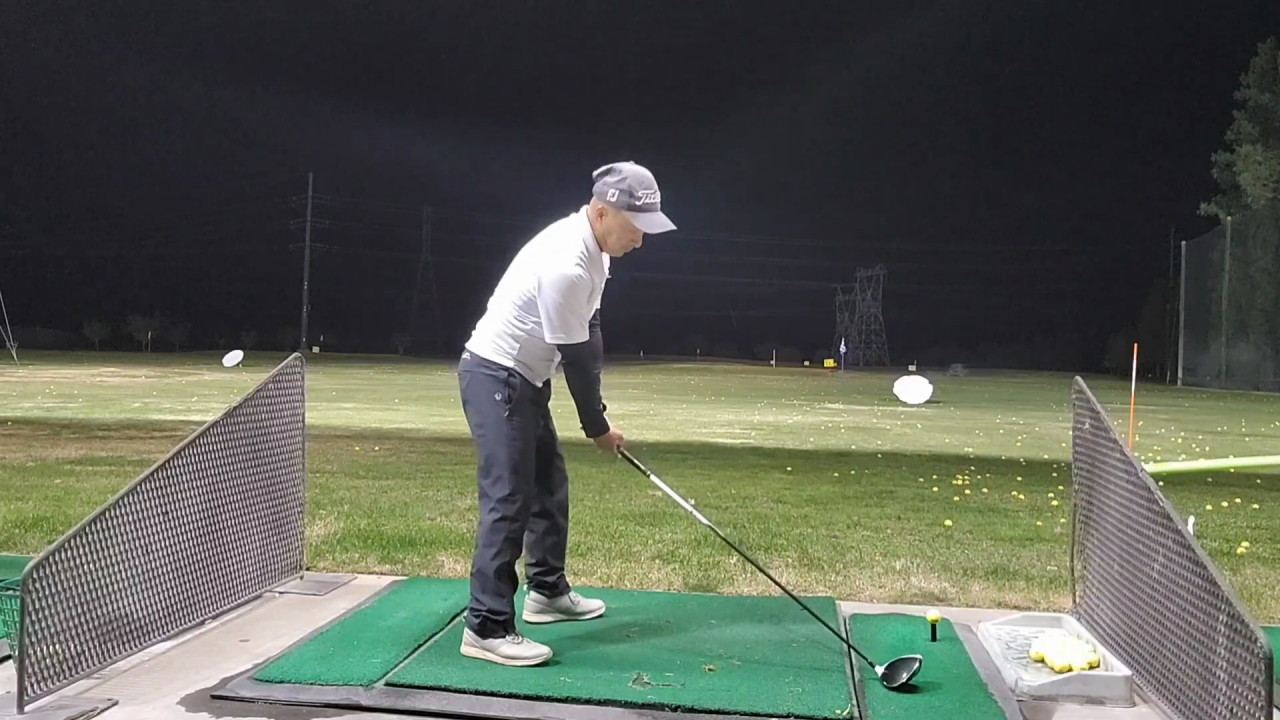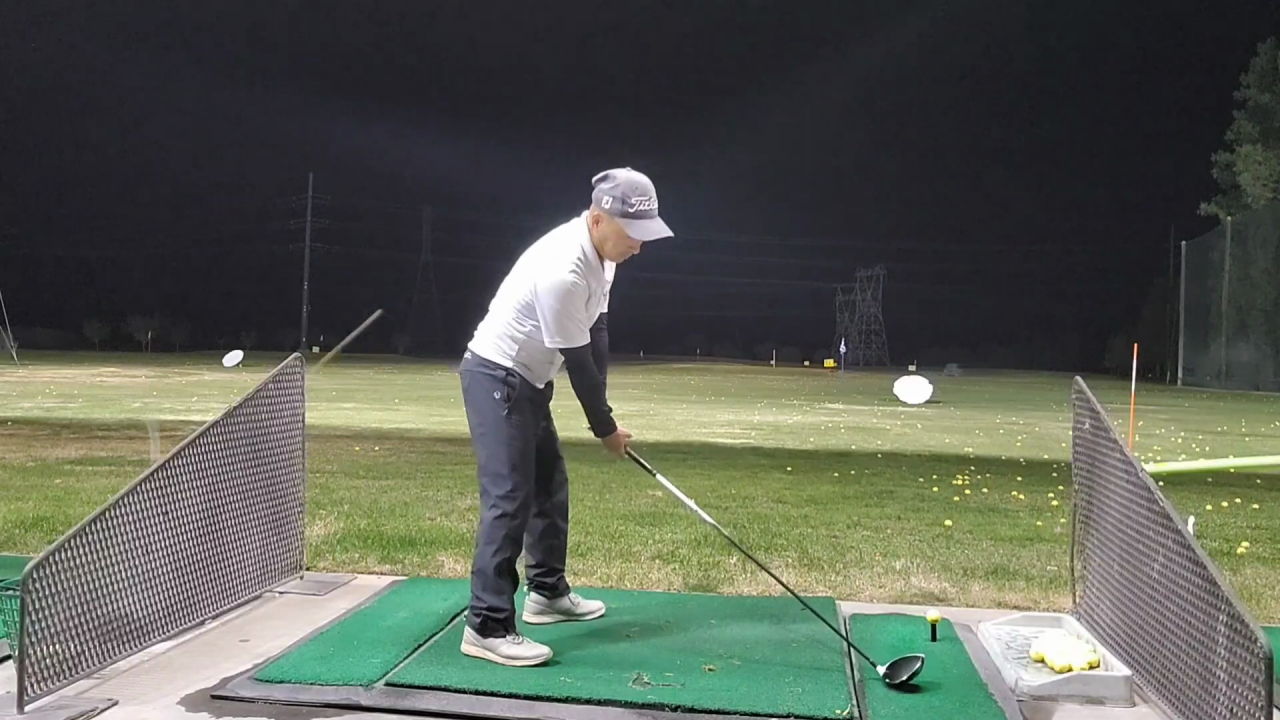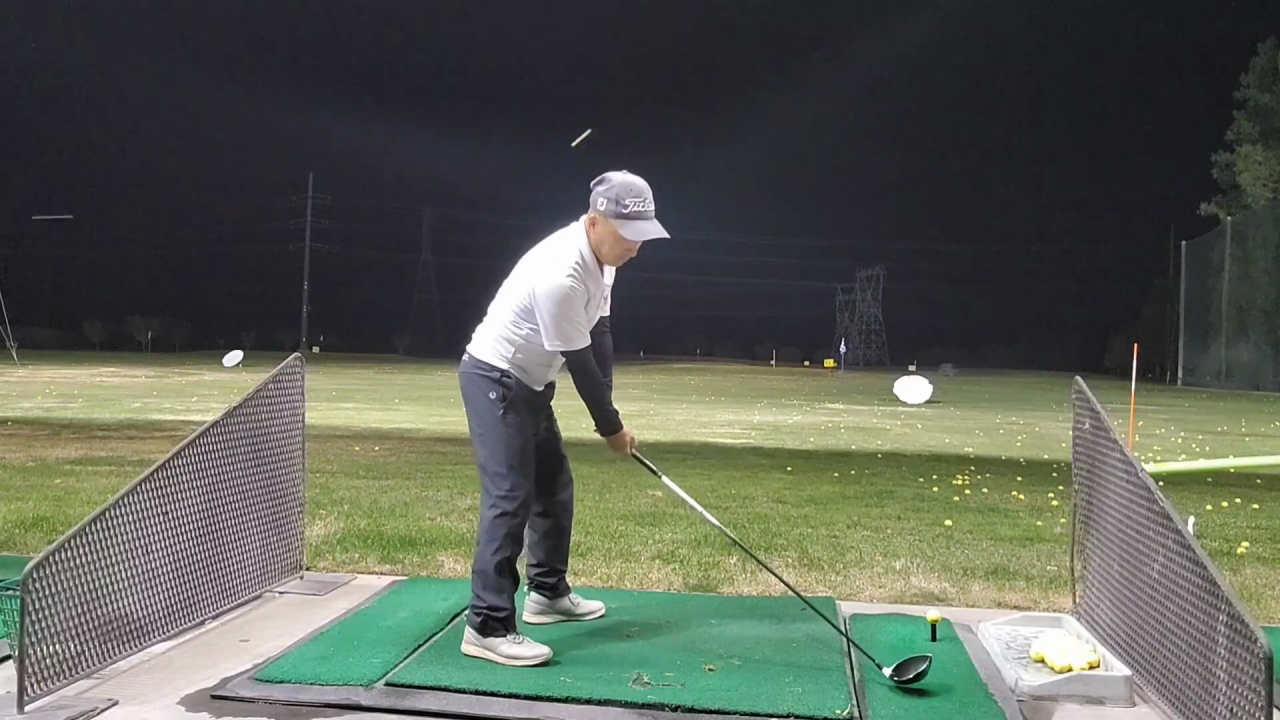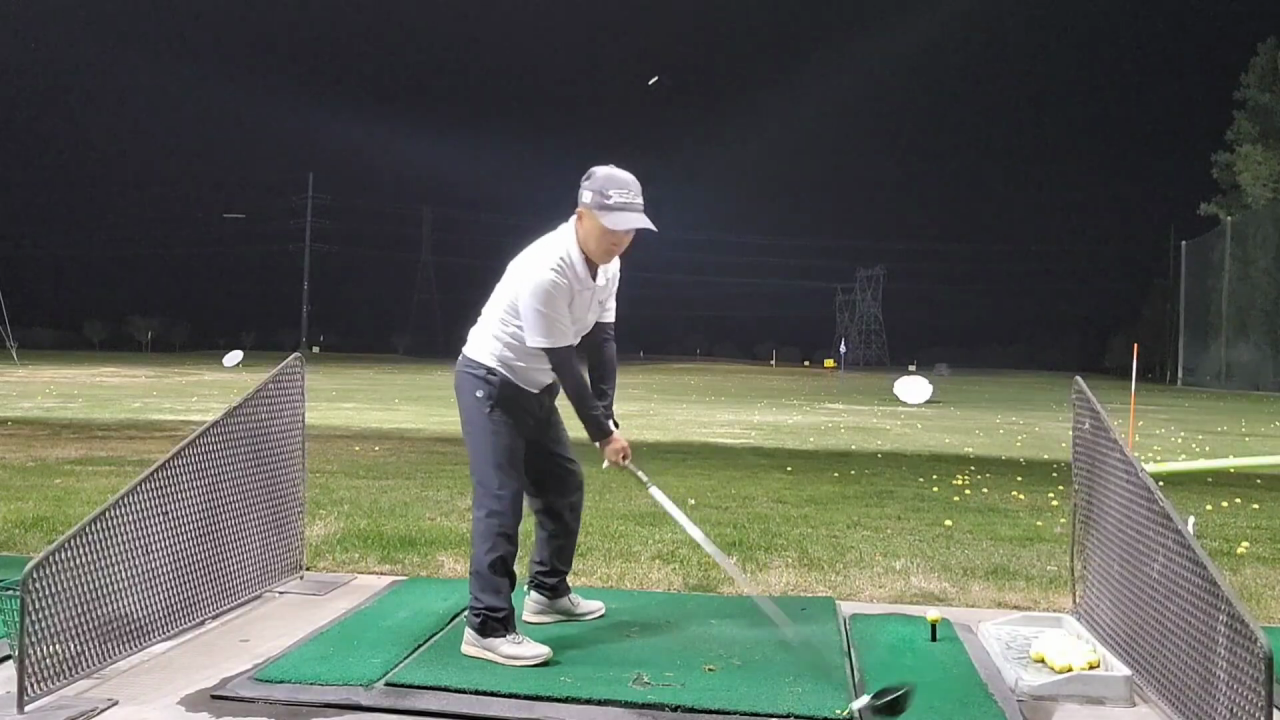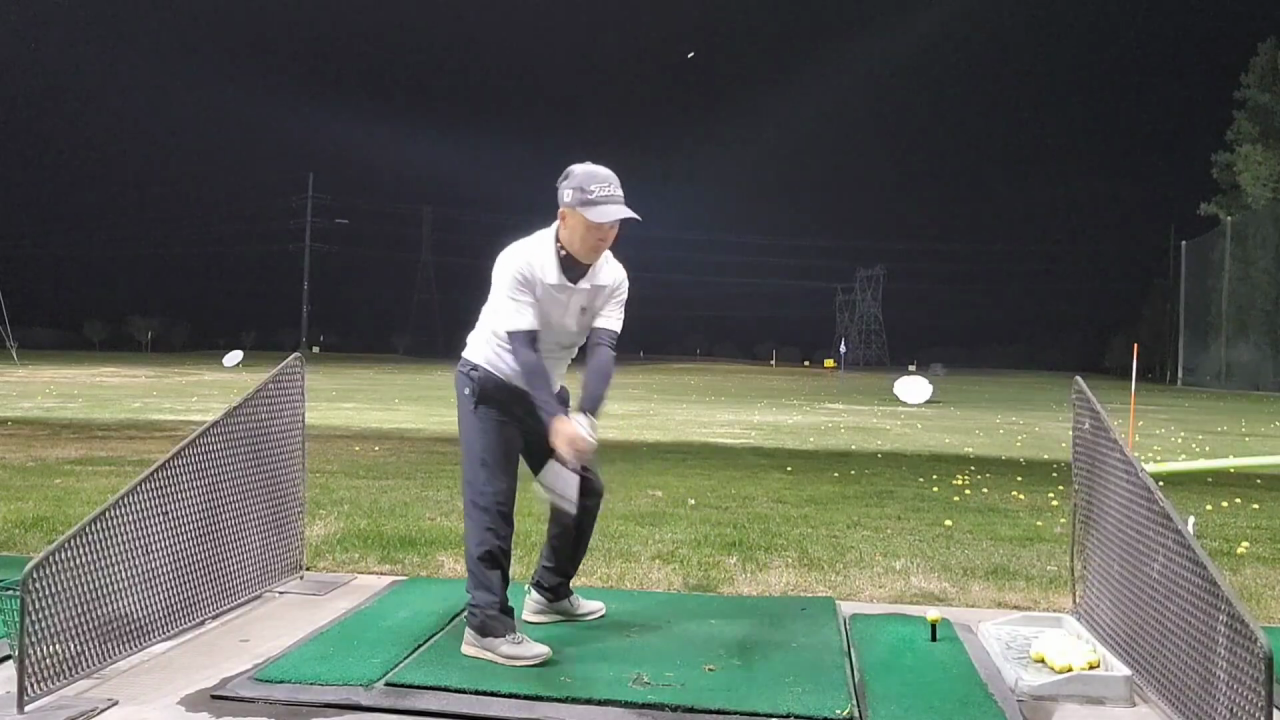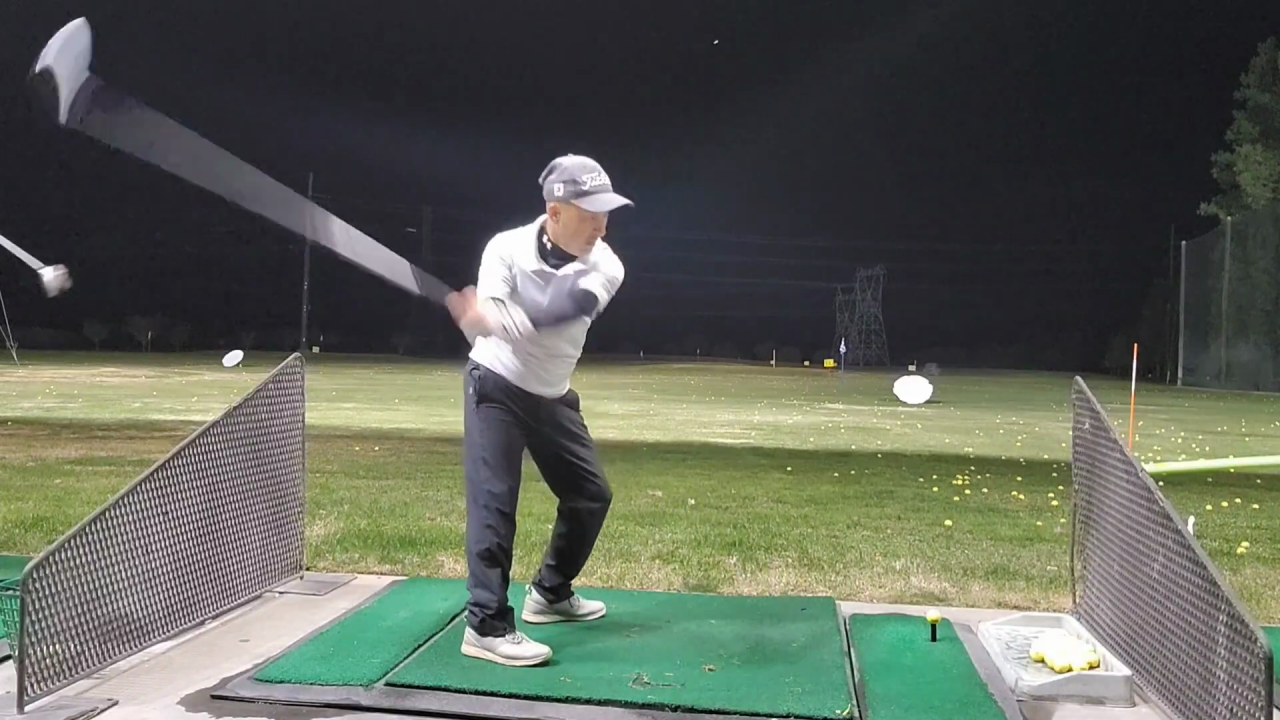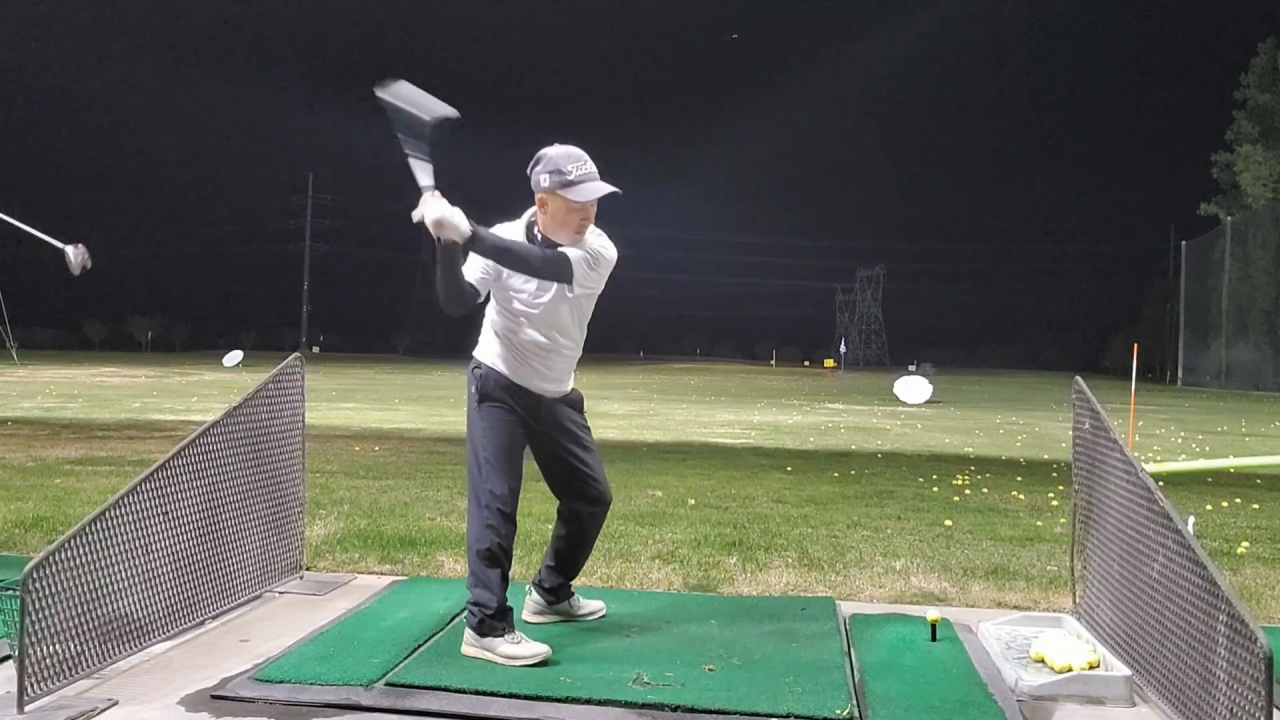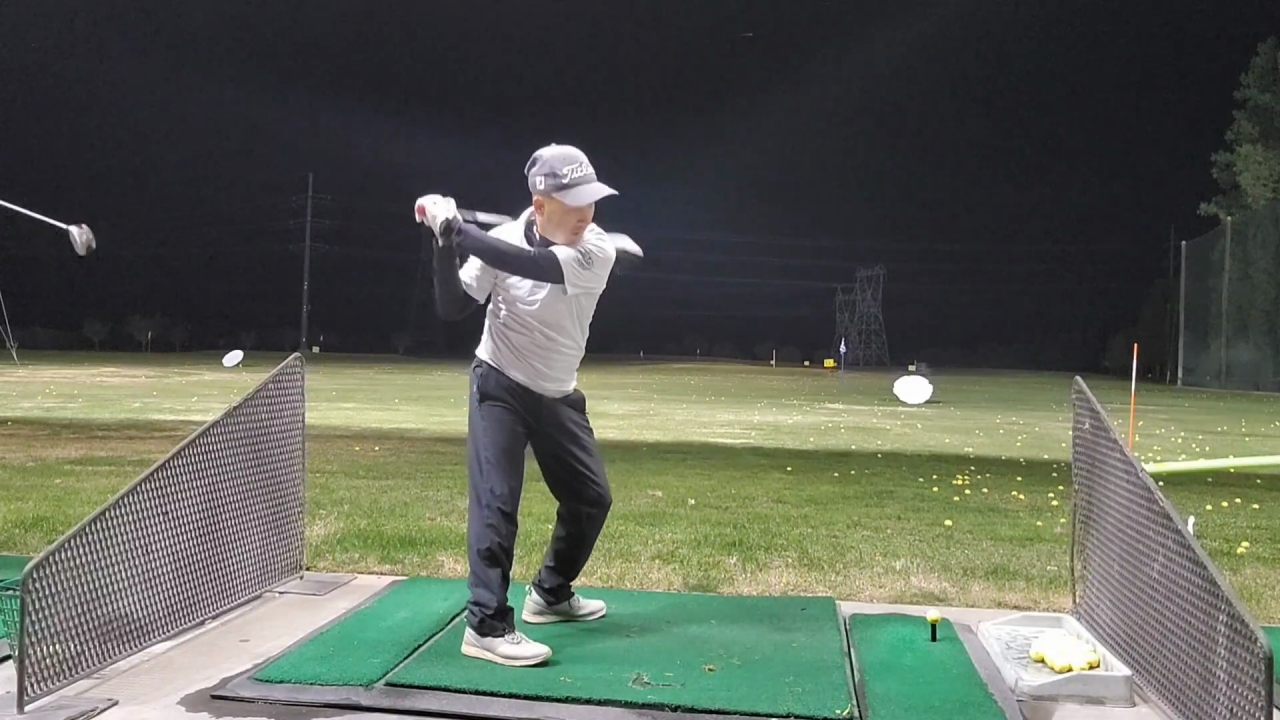
dt=0.2s
person 1, frame 1
left shoulder: (591, 246)
right shoulder: (566, 265)
left elbow: (589, 333)
right elbow: (573, 357)
left wrist: (598, 407)
right wrist: (597, 427)
left hip: (524, 377)
right hip: (496, 375)
left knee: (549, 483)
right knee: (508, 497)
left ankle: (547, 590)
right ankle: (486, 627)
person 1, frame 2
left shoulder: (597, 251)
right shoulder: (563, 271)
left elbow: (593, 337)
right elbow: (577, 360)
left wrist: (604, 412)
right wrist: (605, 427)
left hip: (526, 379)
right hip: (496, 376)
left knee: (549, 484)
right knee: (509, 496)
left ankle: (547, 591)
right ankle: (487, 626)
person 1, frame 3
left shoulder: (599, 256)
right shoulder: (560, 275)
left elbow: (597, 337)
right elbow: (578, 362)
left wrist: (610, 411)
right wrist: (610, 426)
left hip: (528, 382)
right hip: (495, 378)
left knee: (554, 484)
right knee: (509, 495)
left ankle: (548, 591)
right ankle: (488, 625)
person 1, frame 4
left shoulder: (605, 264)
right shoulder: (546, 271)
left elbow: (600, 343)
right elbow: (563, 363)
left wrist: (607, 416)
right wrist: (601, 433)
left hip: (532, 386)
right hip: (490, 380)
left knee: (563, 484)
right knee: (500, 497)
left ankle: (548, 591)
right ankle: (487, 626)
person 1, frame 5
left shoulder: (611, 275)
right shoulder: (520, 261)
left elbow: (601, 350)
right elbow: (524, 349)
left wrist: (583, 417)
right wrist: (556, 419)
left hip: (542, 392)
right hip: (490, 383)
left knee: (584, 488)
right knee: (492, 497)
left ankle: (549, 592)
right ankle: (486, 626)
person 1, frame 6
left shoulder: (605, 266)
right shoulder: (506, 249)
left elbow: (572, 308)
right elbow: (491, 318)
left wrist: (515, 318)
right wrist: (482, 312)
left hip: (552, 395)
right hip: (494, 385)
left knee: (590, 493)
right knee: (494, 498)
left ankle: (551, 592)
right ankle: (487, 625)
person 1, frame 7
left shoulder: (598, 253)
right shoulder: (499, 239)
left elbow: (539, 266)
right elbow: (459, 303)
left wrist: (464, 235)
right wrist: (450, 239)
left hip: (557, 395)
right hip: (497, 385)
left knee: (591, 496)
right knee: (495, 499)
left ankle: (550, 592)
right ankle: (486, 625)
person 1, frame 8
left shoulder: (598, 251)
right shoulder: (501, 238)
left elbow: (526, 263)
right elbow: (453, 308)
left wrist: (453, 225)
right wrist: (444, 243)
left hip: (558, 395)
right hip: (499, 385)
left knee: (591, 498)
right knee: (496, 499)
left ankle: (550, 593)
right ankle: (486, 625)
